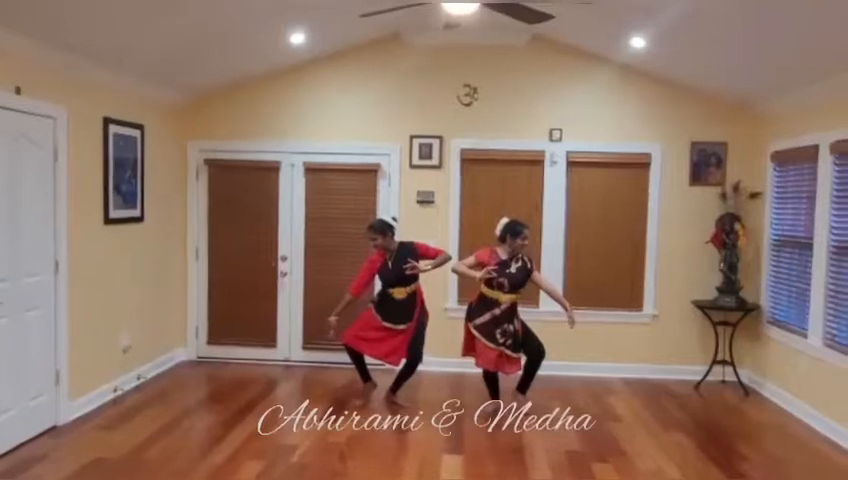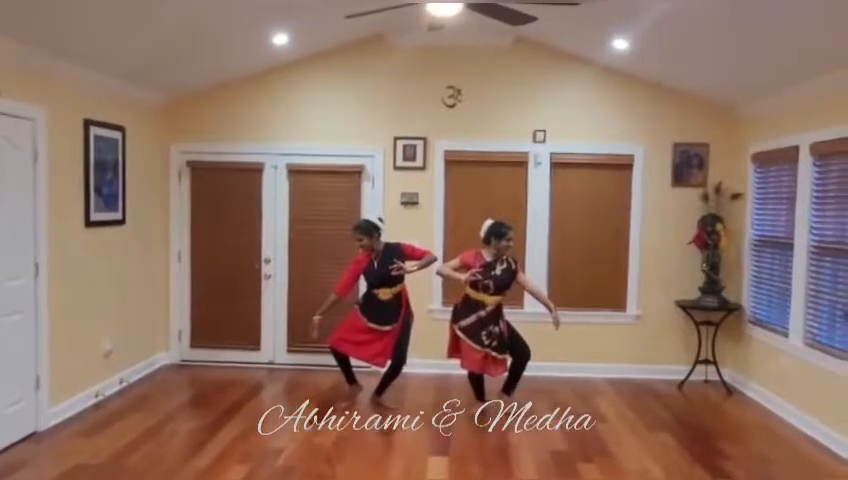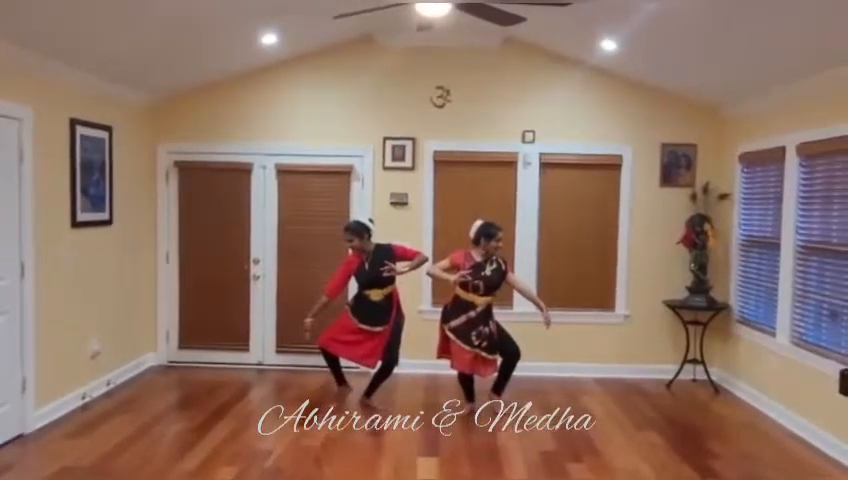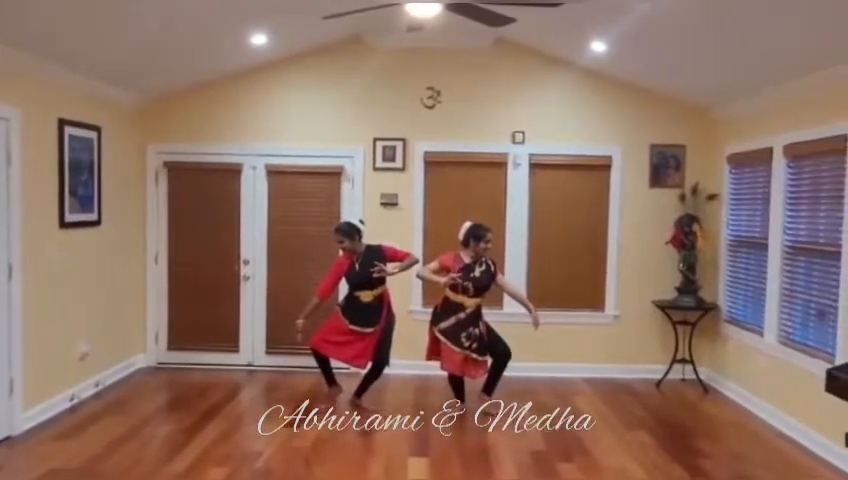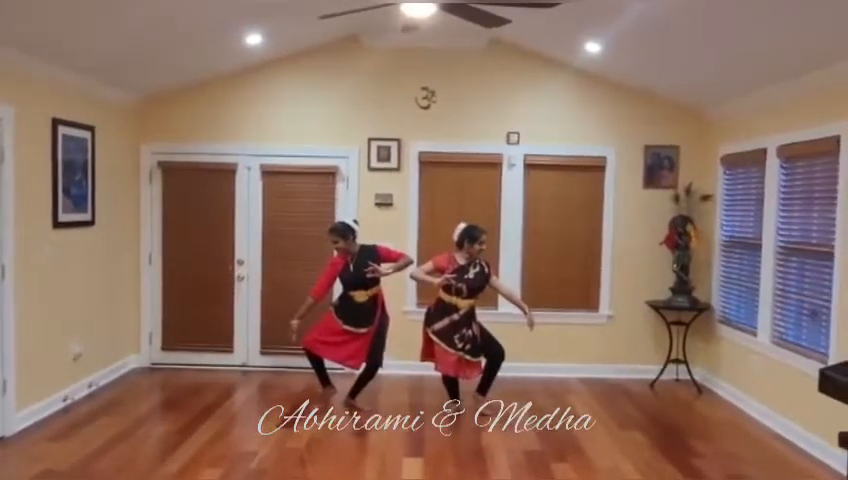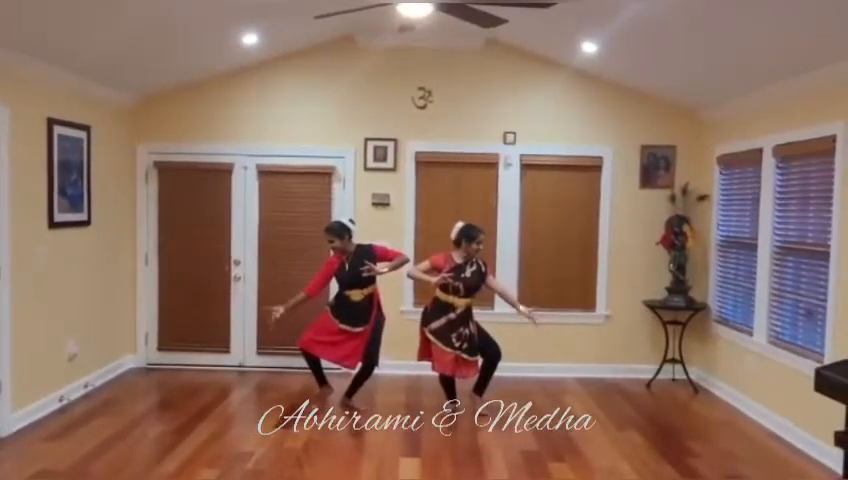
dt=0.5s
person 1, frame 1
left shoulder: (524, 263)
right shoulder: (488, 255)
left elbow: (545, 285)
right elbow: (456, 266)
left wrist: (566, 307)
right wrist: (477, 275)
left hip: (509, 317)
right hip: (485, 315)
left knee: (537, 352)
right knee: (489, 360)
left ankle: (520, 392)
right ankle: (494, 400)
person 1, frame 2
left shoulder: (509, 264)
right shoulder: (472, 257)
left elbow: (530, 286)
right elbow: (441, 269)
left wrist: (551, 308)
right wrist: (462, 277)
left hip: (493, 318)
right hip: (470, 316)
left knee: (523, 353)
right knee: (475, 362)
left ankle: (506, 393)
right ankle: (480, 401)
person 1, frame 3
left shoulder: (498, 264)
right shoulder: (462, 257)
left elbow: (520, 286)
right elbow: (431, 270)
left wrist: (542, 307)
right wrist: (452, 278)
left hip: (483, 318)
right hip: (459, 317)
left knee: (512, 352)
right knee: (464, 362)
left ankle: (495, 393)
right ankle: (470, 402)
person 1, frame 4
left shoulder: (488, 265)
right shoulder: (452, 259)
left elbow: (508, 288)
right elbow: (421, 272)
left wrist: (530, 308)
right wrist: (442, 280)
left hip: (473, 320)
right hip: (450, 319)
left knee: (503, 353)
right knee: (455, 363)
left ankle: (486, 394)
right ankle: (460, 403)
person 1, frame 5
left shoulder: (482, 267)
right shoulder: (446, 261)
left elbow: (503, 289)
right elbow: (415, 273)
left wrist: (525, 310)
right wrist: (436, 281)
left hip: (466, 321)
right hip: (443, 320)
left knee: (497, 353)
right knee: (449, 365)
left ankle: (480, 394)
right ankle: (455, 404)
person 1, frame 6
left shoulder: (479, 266)
right shoulder: (443, 260)
left elbow: (498, 288)
right elbow: (411, 271)
left wrist: (521, 308)
right wrist: (432, 279)
left hip: (463, 320)
right hip: (440, 319)
left knee: (493, 353)
right knee: (445, 363)
left ankle: (477, 395)
right ankle: (452, 403)
person 2, frame 1
left shoulder: (412, 249)
right shoulder: (375, 260)
left elbow: (445, 256)
right elbow: (356, 288)
left wrist: (426, 267)
right wrist: (335, 315)
left hip: (411, 311)
right hip: (384, 309)
left knee: (414, 357)
right knee: (351, 341)
left ankle: (392, 393)
right ankle: (368, 383)
person 2, frame 2
left shoulder: (398, 250)
right shoulder: (361, 260)
left elbow: (431, 257)
right elbow: (341, 289)
left wrist: (412, 268)
right wrist: (319, 315)
left hip: (396, 312)
right hip: (369, 310)
left knee: (399, 359)
right knee: (337, 343)
left ankle: (377, 395)
right ankle: (353, 385)
person 2, frame 3
left shoulder: (389, 251)
right shoulder: (352, 261)
left elbow: (422, 257)
right elbow: (331, 290)
left wrist: (403, 270)
right wrist: (310, 316)
left hip: (387, 313)
right hip: (360, 311)
left knee: (390, 360)
right knee: (326, 343)
left ankle: (366, 396)
right ankle: (342, 386)
person 2, frame 4
left shoulder: (379, 252)
right shoulder: (342, 262)
left elbow: (413, 259)
right elbow: (323, 291)
left wrist: (394, 270)
right wrist: (302, 318)
left hip: (378, 314)
right hip: (351, 312)
left knee: (380, 361)
right knee: (317, 344)
left ankle: (357, 397)
right ankle: (333, 387)
person 2, frame 5
left shoulder: (374, 252)
right shoulder: (337, 262)
left elbow: (407, 259)
right elbow: (318, 291)
left wrist: (387, 271)
right wrist: (297, 318)
left hip: (372, 314)
right hip: (344, 312)
left knee: (374, 362)
right knee: (310, 343)
left ankle: (351, 397)
right ankle: (327, 386)
person 2, frame 6
left shoulder: (370, 251)
right shoulder: (333, 262)
left elbow: (403, 258)
right elbow: (312, 289)
left wrist: (383, 270)
right wrist: (285, 308)
left hip: (368, 314)
right hip: (340, 311)
left knee: (369, 361)
right knee: (307, 344)
left ankle: (347, 397)
right ankle: (324, 386)
